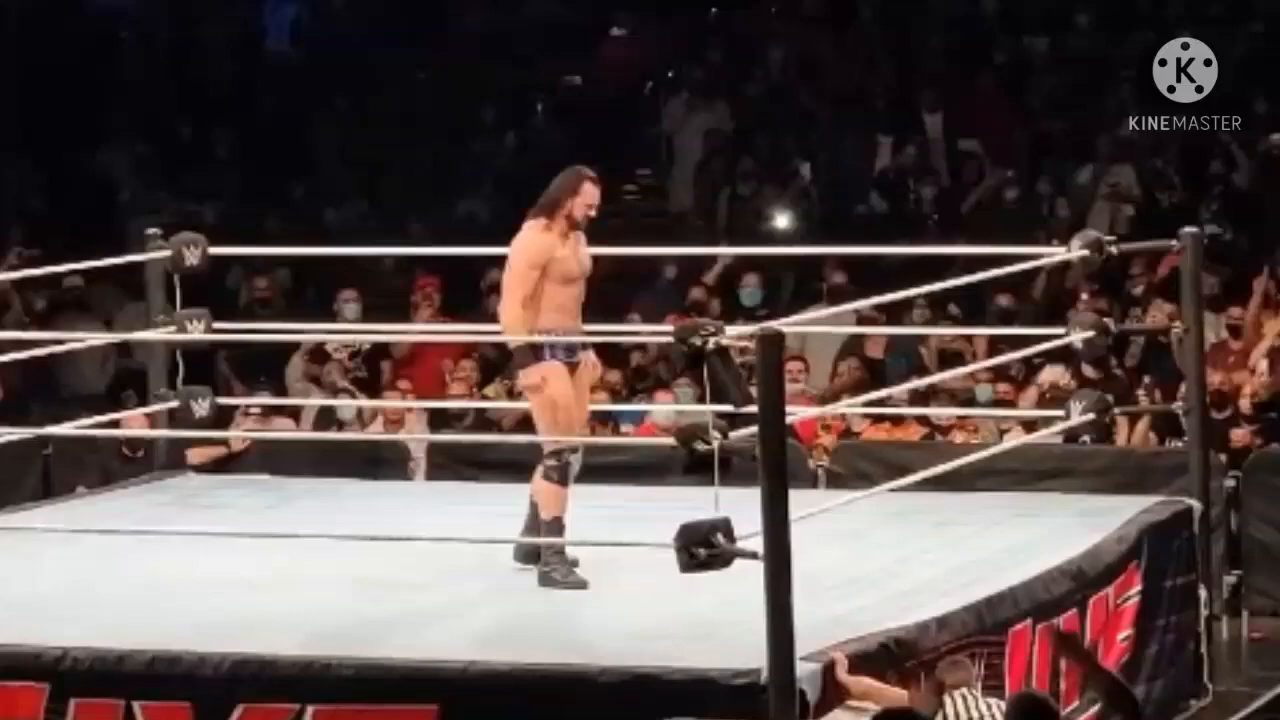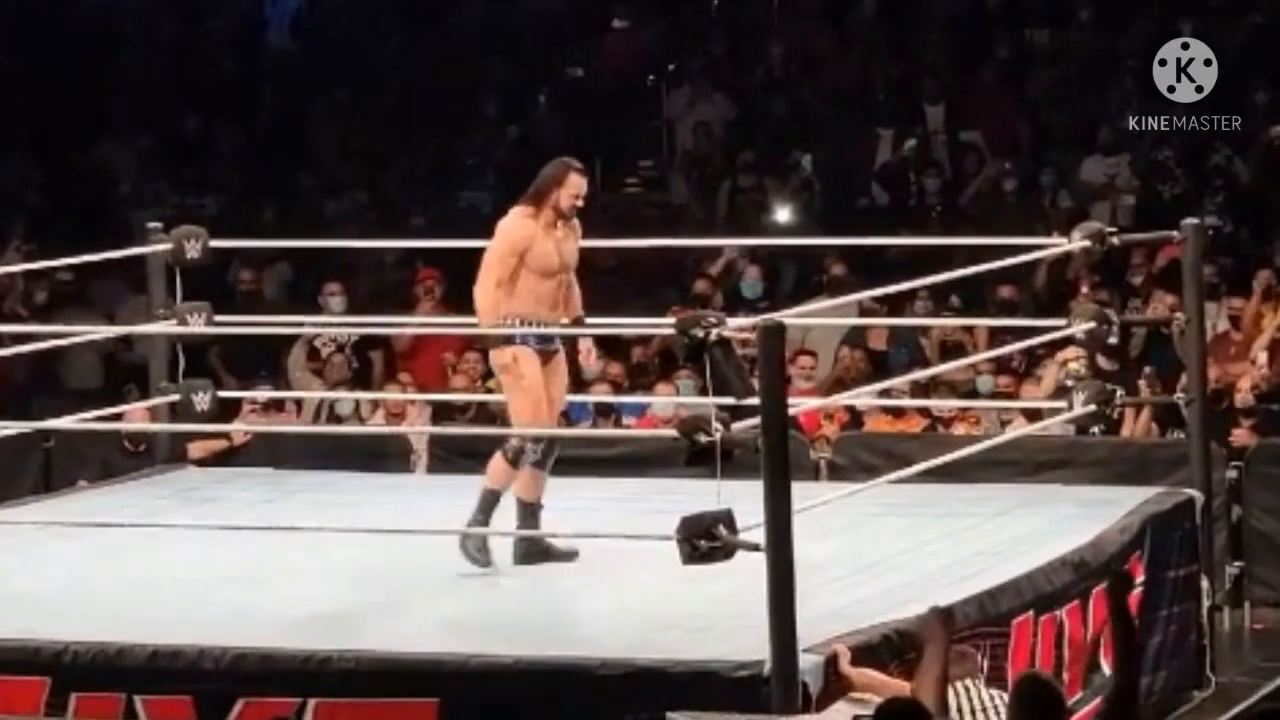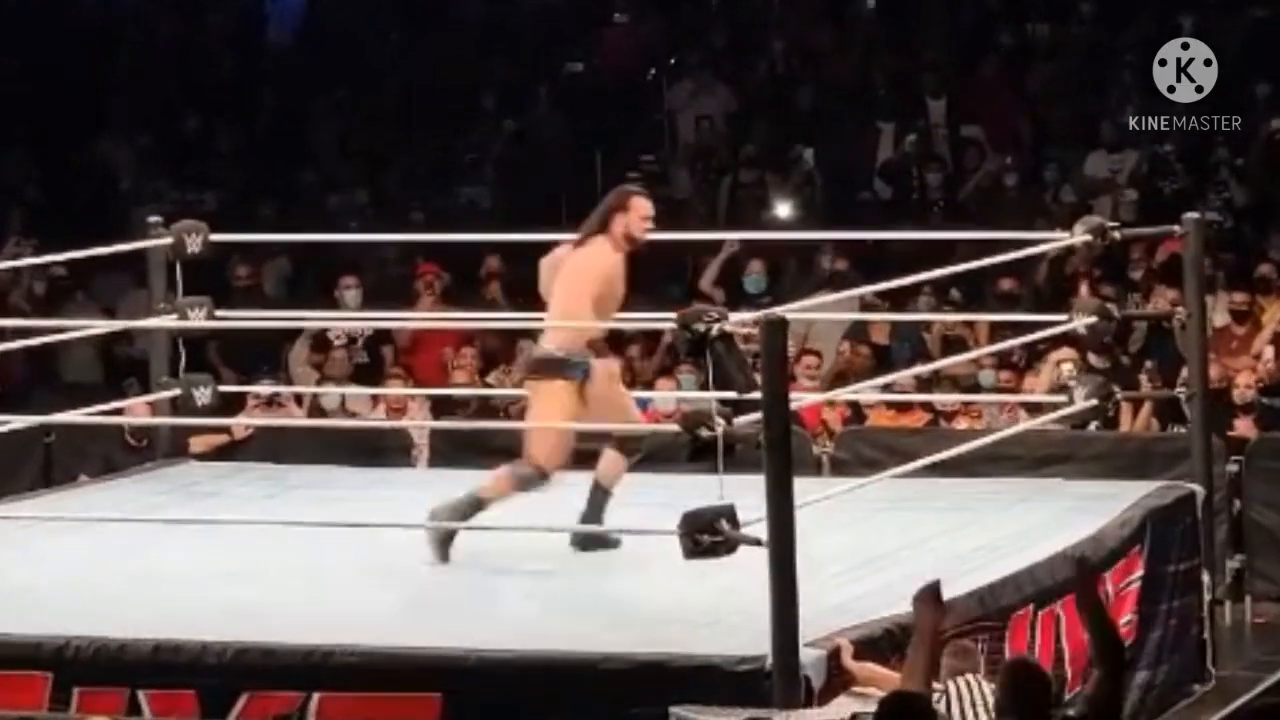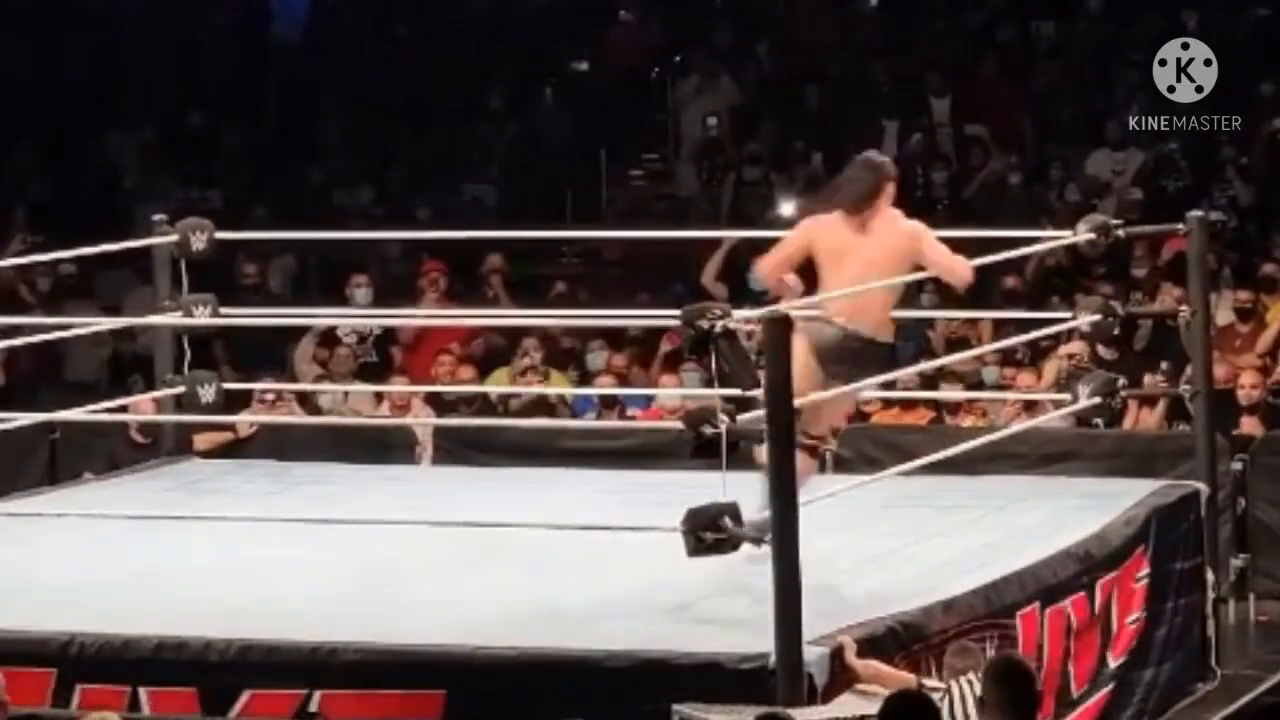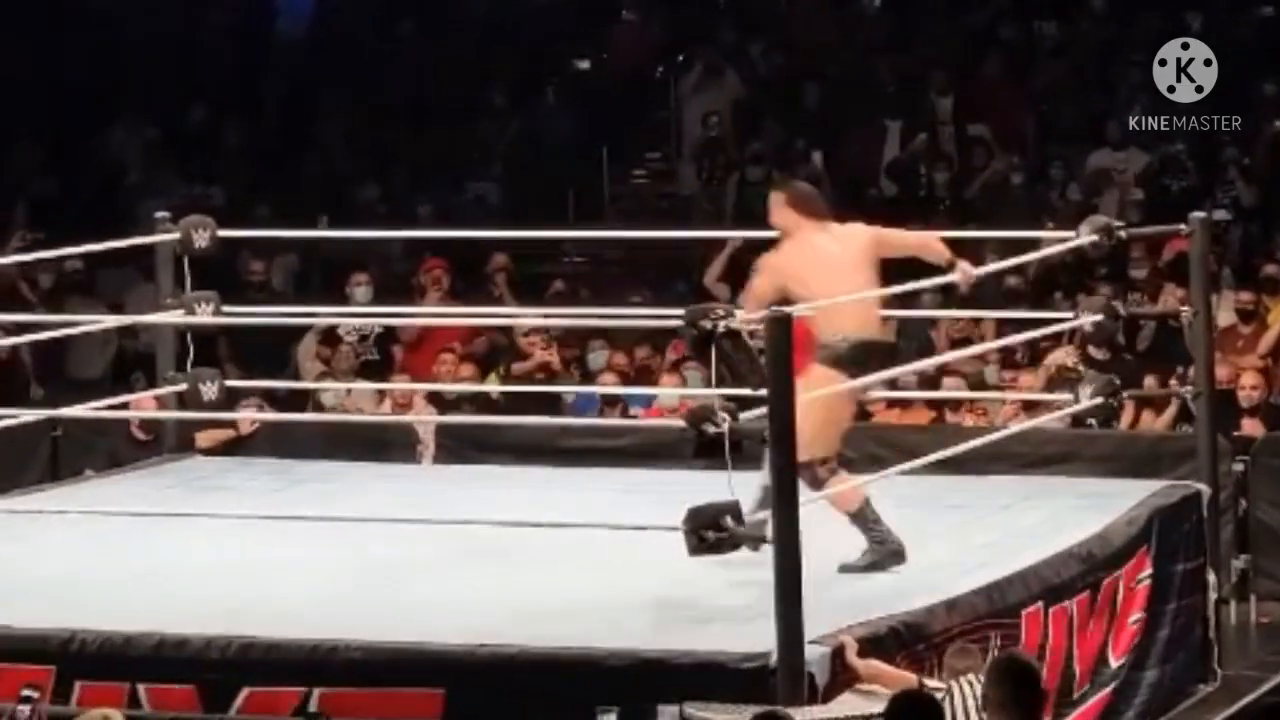
dt=0.5s
person 1, frame 1
left shoulder: (576, 239)
right shoulder: (534, 239)
right elbow: (512, 304)
left wrist: (586, 348)
right wrist: (523, 361)
left hip: (570, 348)
right hip: (542, 350)
left knee: (566, 449)
right knee: (561, 450)
left ankle: (532, 541)
right ankle: (552, 558)
person 1, frame 2
left shoulder: (570, 229)
right shoulder: (519, 226)
right elbow: (487, 286)
left wrist: (581, 330)
right wrist: (496, 343)
left hip: (551, 339)
right hip: (518, 336)
left knee: (545, 442)
right knee: (528, 438)
left ankle: (529, 538)
right ankle: (478, 525)
person 1, frame 3
left shoulder: (588, 249)
right shoulder: (604, 259)
left elbow: (548, 264)
right elbow: (577, 311)
right wrist: (602, 351)
left hip: (576, 362)
right hip: (558, 365)
left knee: (630, 426)
right knee: (540, 466)
left ankle: (589, 525)
right ankle: (451, 517)
person 1, frame 4
left shoulder: (820, 224)
right shoulder: (911, 232)
left elbow: (766, 271)
right elbow: (961, 277)
left wrist: (790, 288)
left hip: (818, 334)
right hip: (865, 349)
right knee: (815, 435)
person 1, frame 5
left shoulder: (779, 258)
right shoulder: (860, 235)
left elbow: (749, 308)
right elbow: (924, 242)
right wrist: (954, 265)
left hip: (840, 356)
right hip: (872, 350)
left knee: (816, 463)
right knee: (800, 430)
left ankle: (883, 543)
right ankle: (763, 516)
